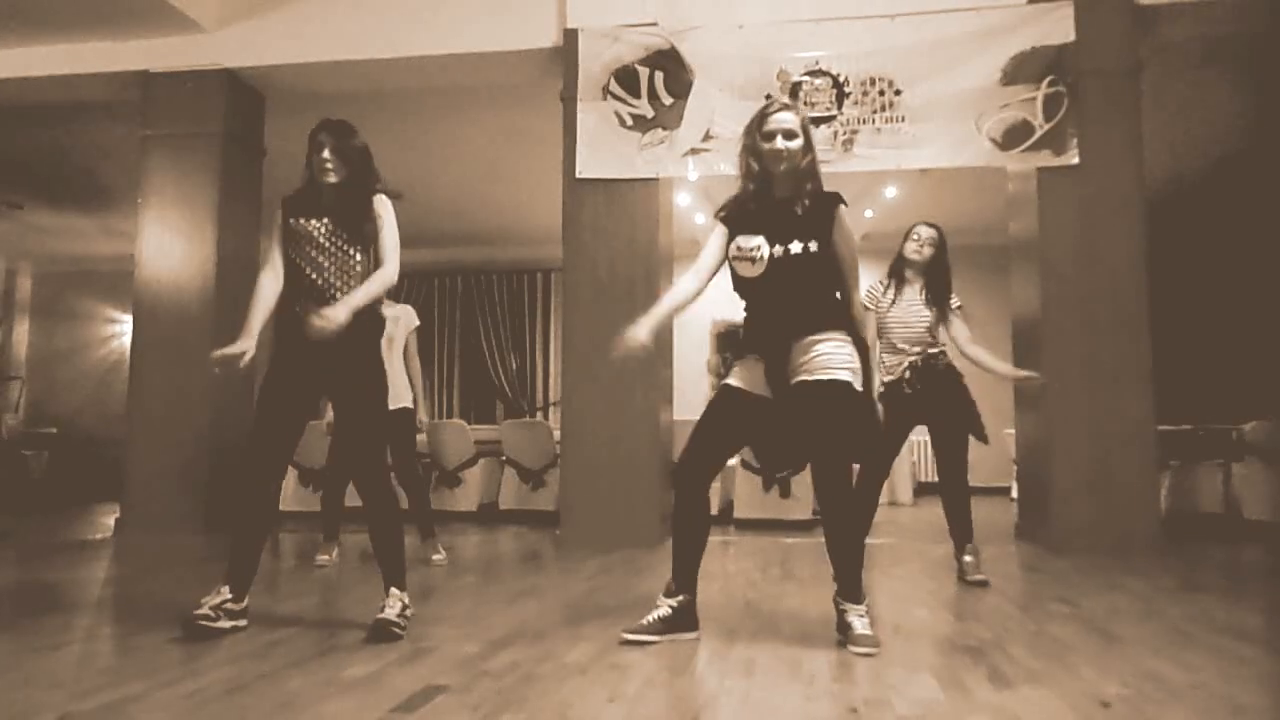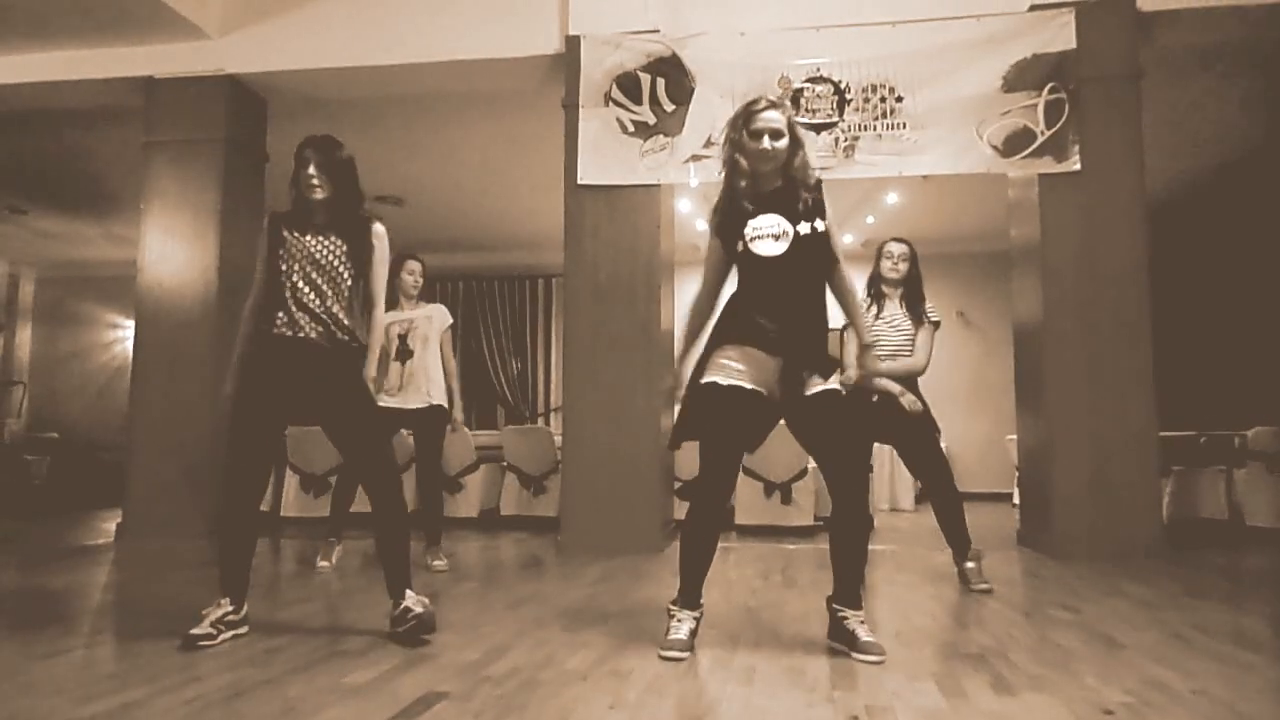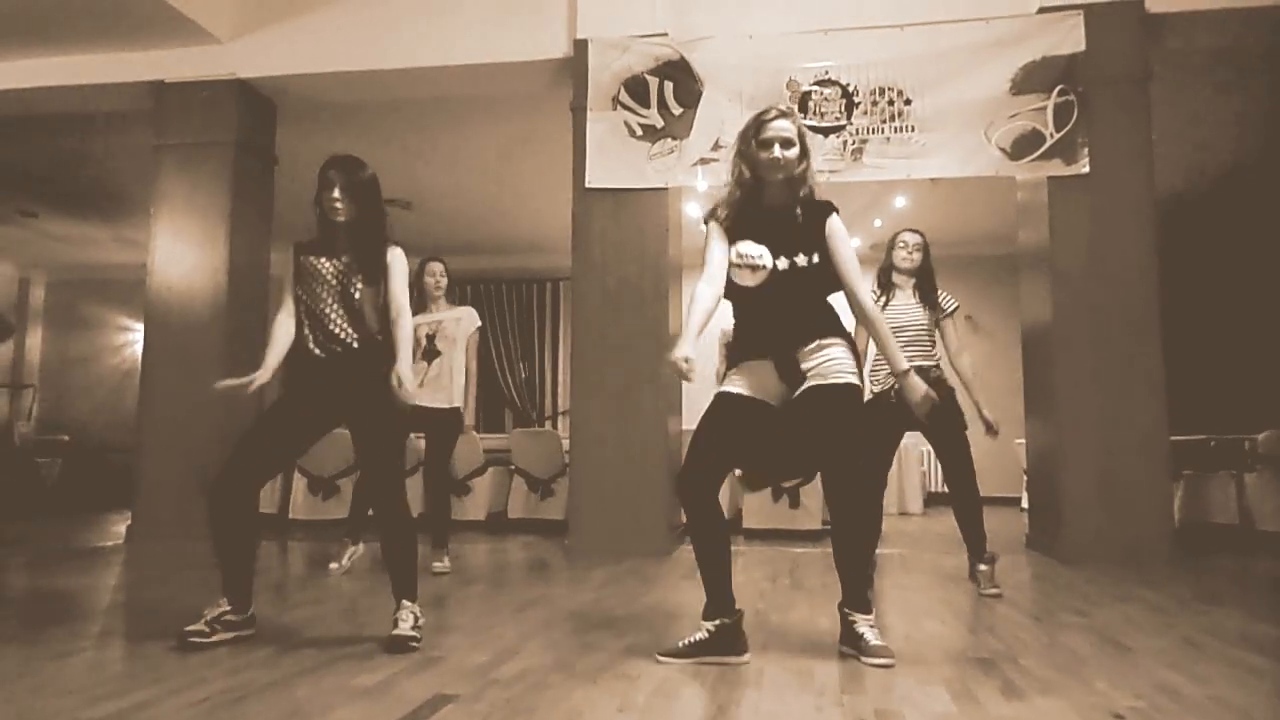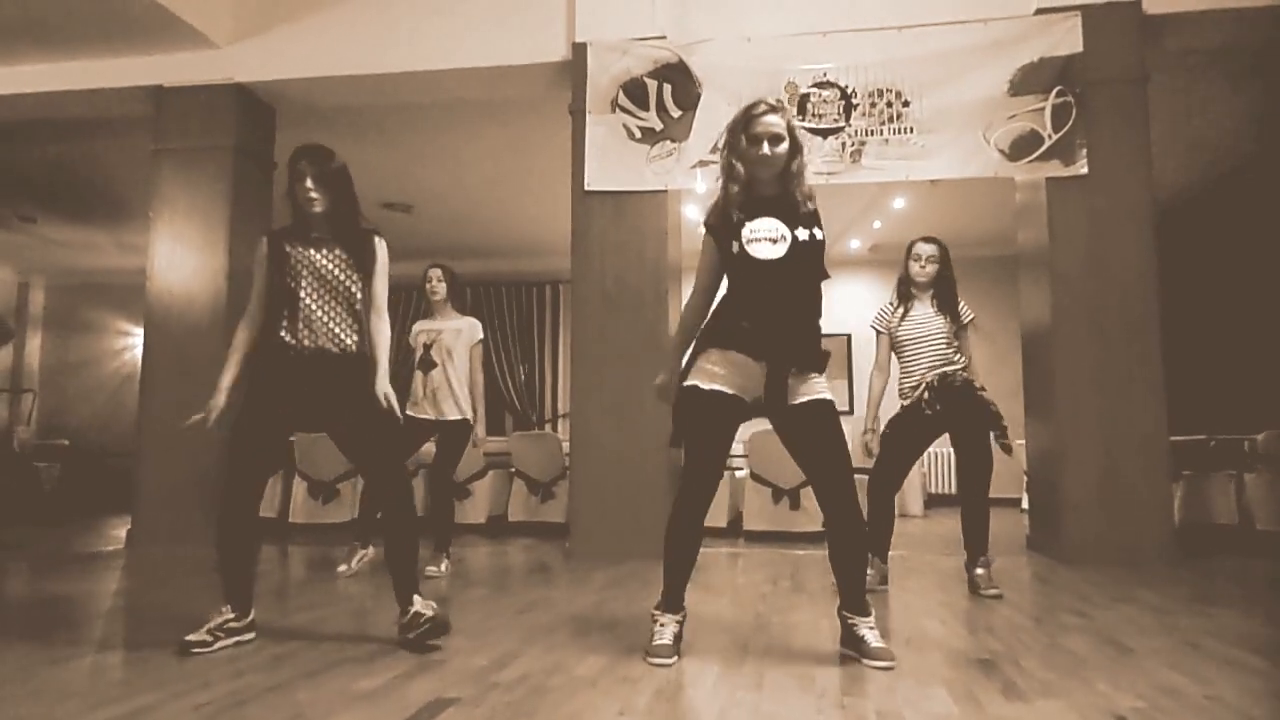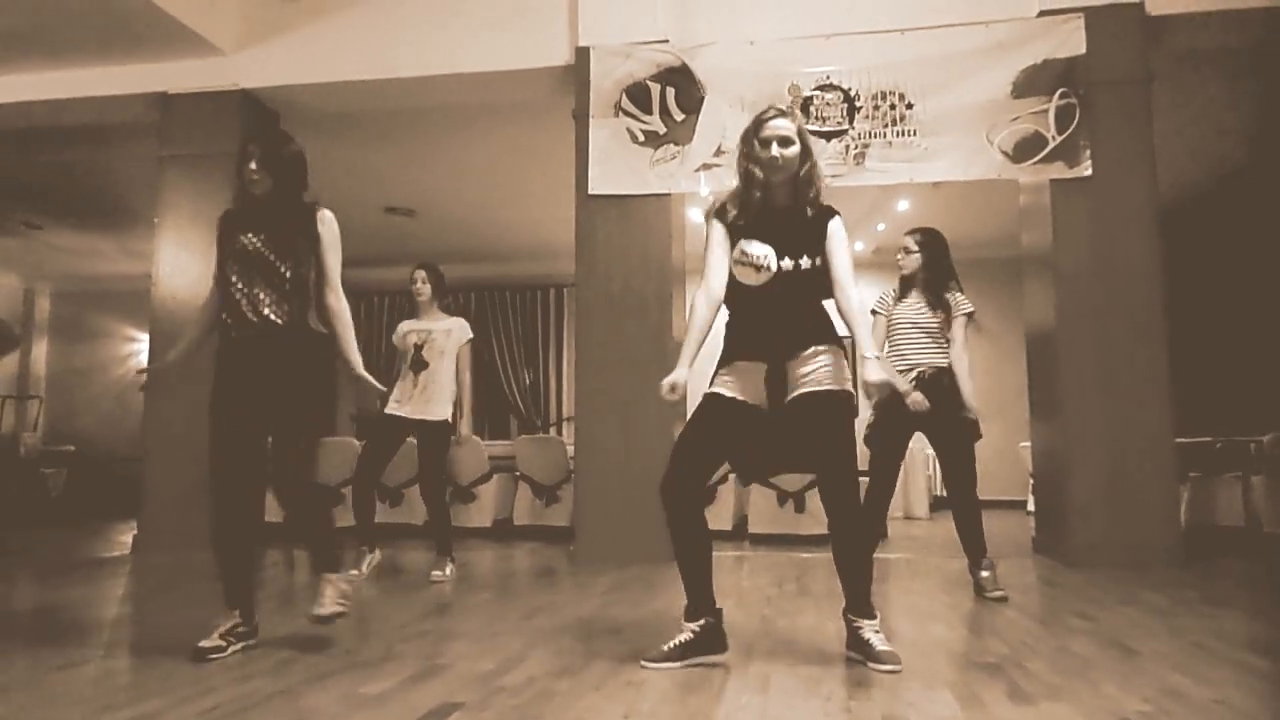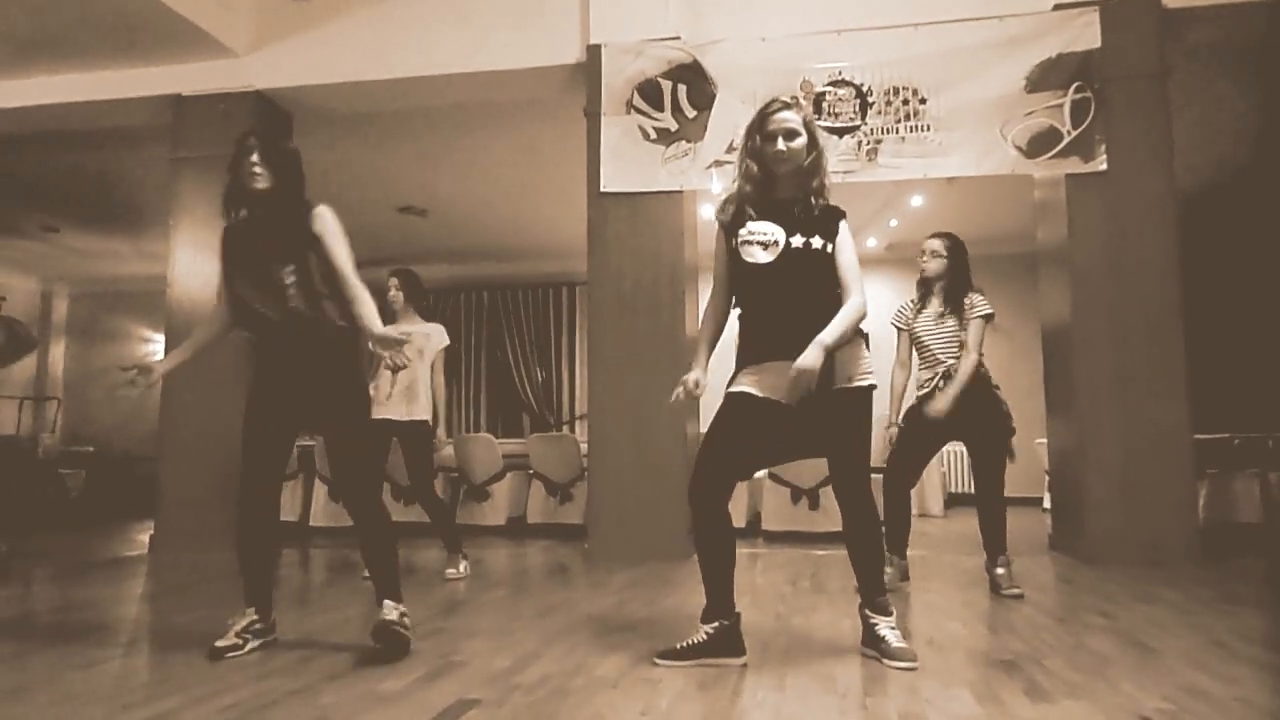
dt=0.5s
person 1, frame 1
left shoulder: (827, 208)
right shoulder: (736, 215)
left elbow: (852, 292)
right elbow: (695, 278)
left wrist: (860, 367)
right wrist: (649, 321)
left hip: (820, 347)
right hip: (759, 358)
left knee: (832, 479)
right knee: (691, 469)
left ankle: (851, 605)
right ankle: (679, 603)
person 1, frame 2
left shoulder: (811, 193)
right shoulder: (730, 213)
left elbow: (839, 273)
right elbow: (706, 296)
left wrist: (861, 345)
right wrist: (678, 366)
left hip: (810, 359)
right hip: (743, 355)
left knee: (852, 485)
right knee: (714, 486)
left ankle: (846, 614)
right ankle: (686, 611)
person 1, frame 3
left shoulder: (821, 216)
right shoulder: (727, 219)
left elbow: (860, 293)
right elbow: (709, 283)
left wrist: (903, 370)
right wrist: (685, 342)
left hip: (821, 352)
right hip: (754, 365)
left knee: (849, 488)
right knee: (693, 483)
left ankle: (857, 618)
right ankle: (722, 622)
person 1, frame 4
left shoulder: (807, 208)
right shoulder: (725, 216)
right elbow: (700, 298)
right wrist: (671, 368)
left hip: (799, 367)
right hip: (728, 360)
left knee: (842, 497)
right knee: (694, 493)
left ankle: (856, 620)
right ankle: (669, 616)
person 1, frame 5
left shoulder: (823, 219)
right shoulder: (727, 217)
left elbow: (846, 290)
right elbow: (710, 290)
left wrist: (870, 358)
right wrist: (682, 364)
left hip: (812, 360)
right hip: (743, 368)
left knee: (842, 496)
right knee: (677, 487)
left ankle: (862, 624)
right ankle: (703, 625)
person 1, frame 6
left shoulder: (831, 218)
right shoulder: (736, 212)
left elbow: (856, 301)
right elbow: (720, 300)
left wrist: (819, 347)
right wrist: (697, 367)
left hip: (838, 363)
right hip: (764, 365)
left knee: (853, 489)
right knee: (705, 488)
left ankle: (878, 618)
right ankle: (721, 626)
person 2, frame 1
left shoulder: (374, 204)
right shoulder: (291, 210)
left elbow: (389, 271)
right elbow: (273, 273)
left wrist: (343, 307)
right wrist: (248, 337)
left hip: (355, 348)
right hip: (296, 348)
left knee: (368, 470)
right knee: (262, 469)
left ankle: (396, 594)
right ankle: (233, 594)
person 2, frame 2
left shoulder: (369, 233)
right shoulder: (277, 227)
left elbow: (374, 308)
right elbow: (256, 299)
left wrist: (367, 372)
right wrist: (234, 369)
left hip: (338, 368)
right hip: (272, 365)
left knee: (384, 477)
right knee: (241, 484)
left ankle: (404, 597)
right ankle: (231, 604)
person 2, frame 3
left shoulder: (387, 255)
right shoulder: (303, 255)
left elbow: (401, 316)
right elbow: (288, 317)
left wrist: (403, 365)
right wrist: (264, 370)
left hip: (370, 382)
right hip: (311, 383)
left knee: (387, 494)
right knee: (232, 484)
left ankle: (406, 607)
right ankle: (236, 606)
person 2, frame 4
left shoulder: (369, 246)
right shoulder: (273, 245)
left elbow: (377, 317)
right elbow: (253, 318)
left wrist: (381, 378)
right wrist: (221, 392)
left hip: (345, 378)
right hip: (281, 376)
left knee: (394, 486)
right knee: (238, 493)
left ankle: (410, 604)
right ankle: (237, 612)
person 2, frame 5
left shoulder: (316, 219)
right shoulder: (231, 224)
left elbow: (332, 296)
left wrist: (355, 364)
right wrist: (172, 358)
left hip: (298, 359)
right hip: (239, 361)
left knee: (290, 475)
right knee: (233, 487)
left ankle: (332, 575)
right ankle: (240, 614)
person 2, frame 6
left shoulder: (314, 217)
right shoulder: (237, 233)
left elbow: (351, 283)
right elbow: (226, 312)
left wrist: (378, 331)
right wrist: (168, 362)
left hip: (333, 361)
right hip: (279, 368)
left knee: (357, 484)
right knee: (256, 488)
left ankle: (391, 606)
right ankle: (258, 614)
person 3, frame 1
left shoulder: (943, 296)
right shoulder: (878, 292)
left elbow: (966, 344)
right elbow: (866, 348)
left wrist: (1010, 371)
left hip: (939, 386)
right hip: (896, 391)
left knee: (953, 473)
right knee: (871, 471)
left ankle: (965, 553)
right ankle: (853, 553)
person 3, frame 2
left shoulder: (923, 310)
right shoulder: (862, 309)
left elbow: (920, 363)
left wrist: (877, 366)
right wrist: (894, 389)
left hip: (905, 401)
right hip: (862, 403)
left knee: (939, 480)
left ankle: (966, 560)
person 3, frame 3
left shoulder: (937, 299)
right shoulder: (872, 300)
left elbow: (958, 353)
right elbow: (858, 355)
left wrist: (980, 404)
left hip: (934, 393)
right hip: (886, 398)
left knee: (962, 478)
left ankle: (980, 562)
person 3, frame 4
left shoulder: (955, 308)
right shoulder: (889, 313)
left elbow: (968, 362)
right elbow: (880, 371)
left wrist: (989, 413)
right wrist: (870, 424)
left hip: (961, 400)
right hip: (917, 408)
left knee: (975, 482)
right knee: (881, 481)
left ankle: (978, 566)
right ankle: (876, 565)
person 3, frame 5
left shoulder: (953, 300)
right shoulder: (889, 300)
left elbow: (959, 351)
right elbow: (875, 350)
left wrist: (969, 398)
right wrist: (904, 391)
left hip: (942, 394)
right hip: (896, 396)
left knee: (961, 481)
right knee: (880, 484)
left ankle: (981, 567)
person 3, frame 6
left shoulder: (973, 302)
right shoulder: (909, 310)
left elbow: (972, 356)
right elbow: (902, 367)
left wrist: (949, 397)
right wrist: (893, 420)
left hip: (970, 397)
right hip: (928, 402)
left knee: (990, 482)
right knee: (896, 478)
left ankle: (998, 566)
right ankle: (896, 562)
person 4, frame 1
left shoulder: (403, 313)
left elbow: (413, 360)
left wrist: (421, 405)
right wrist: (331, 407)
left hip: (397, 404)
left knee: (408, 472)
right knee: (337, 473)
left ankle: (430, 538)
right ankle: (330, 540)
person 4, frame 2
left shoulder: (438, 313)
right shoulder: (383, 320)
left elbow: (449, 360)
right elbow: (377, 366)
left wrist: (457, 404)
left hip: (430, 403)
right hip: (390, 403)
left knee: (429, 475)
left ankle: (433, 546)
right ankle: (333, 539)
person 4, frame 3
left shoulder: (466, 315)
right shoulder: (413, 323)
left elbow: (471, 364)
right elbow: (409, 363)
left wrist: (469, 407)
left hip: (447, 405)
right hip: (411, 402)
left knee: (436, 474)
left ankle: (440, 548)
right ankle: (353, 540)
person 4, frame 4
left shoulder: (470, 326)
right shoulder: (418, 328)
left elbow: (476, 376)
right elbow: (417, 371)
left wrist: (480, 421)
right wrist: (406, 406)
left hip: (456, 415)
right hip: (418, 412)
left knee: (439, 481)
left ankle: (441, 553)
right ankle: (362, 544)
person 4, frame 5
left shoulder: (457, 327)
right shoulder: (404, 328)
left elbow: (464, 375)
right elbow: (404, 370)
left wrist: (466, 418)
right wrist: (395, 398)
left hip: (436, 415)
right hip: (398, 410)
left knee: (431, 487)
right knee: (364, 476)
left ankle: (445, 556)
right ankle: (367, 547)
person 4, frame 6
left shoulder: (434, 332)
left elbow: (437, 380)
right elbow: (372, 374)
left wrist: (441, 425)
left hip: (415, 417)
right hip: (377, 415)
left knee: (423, 489)
left ankle: (456, 552)
